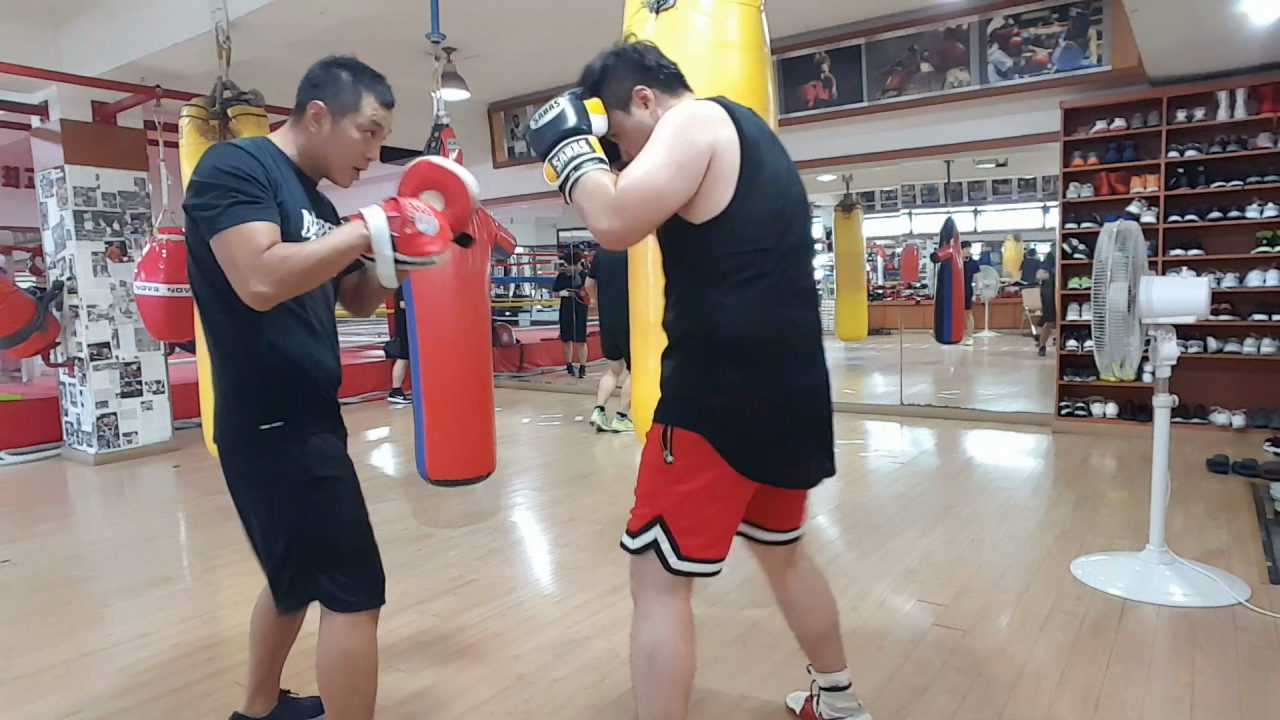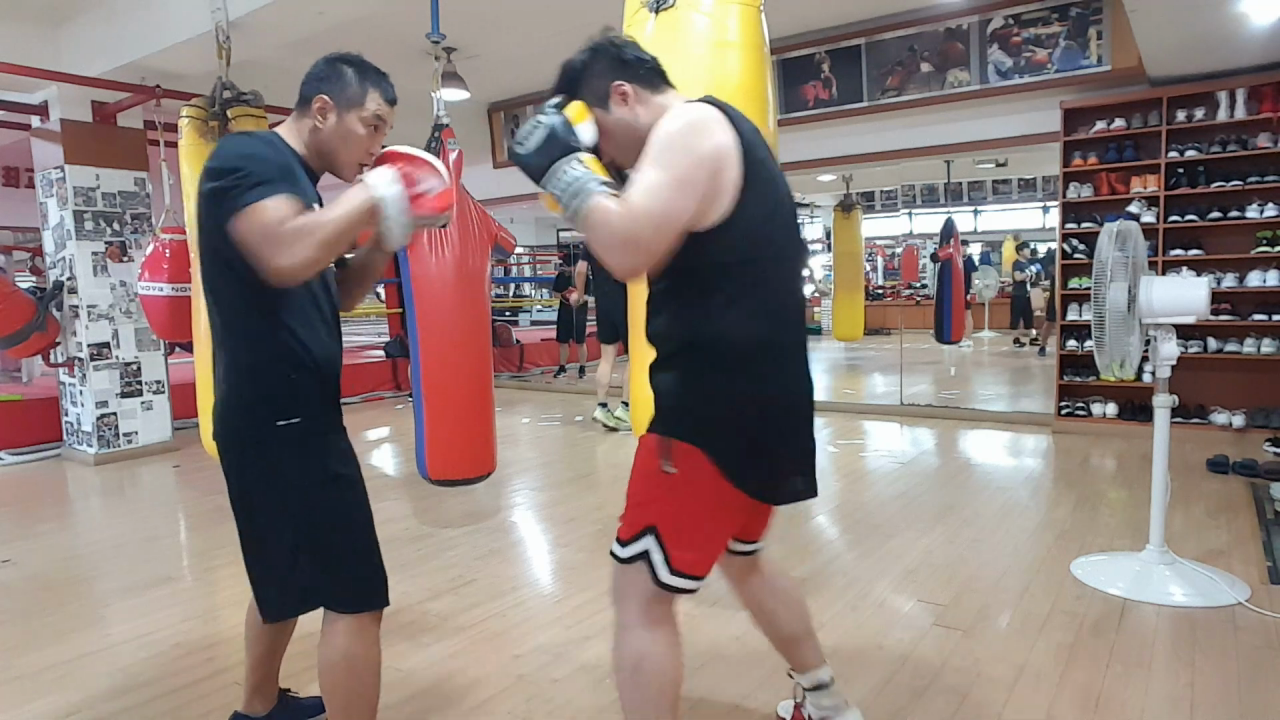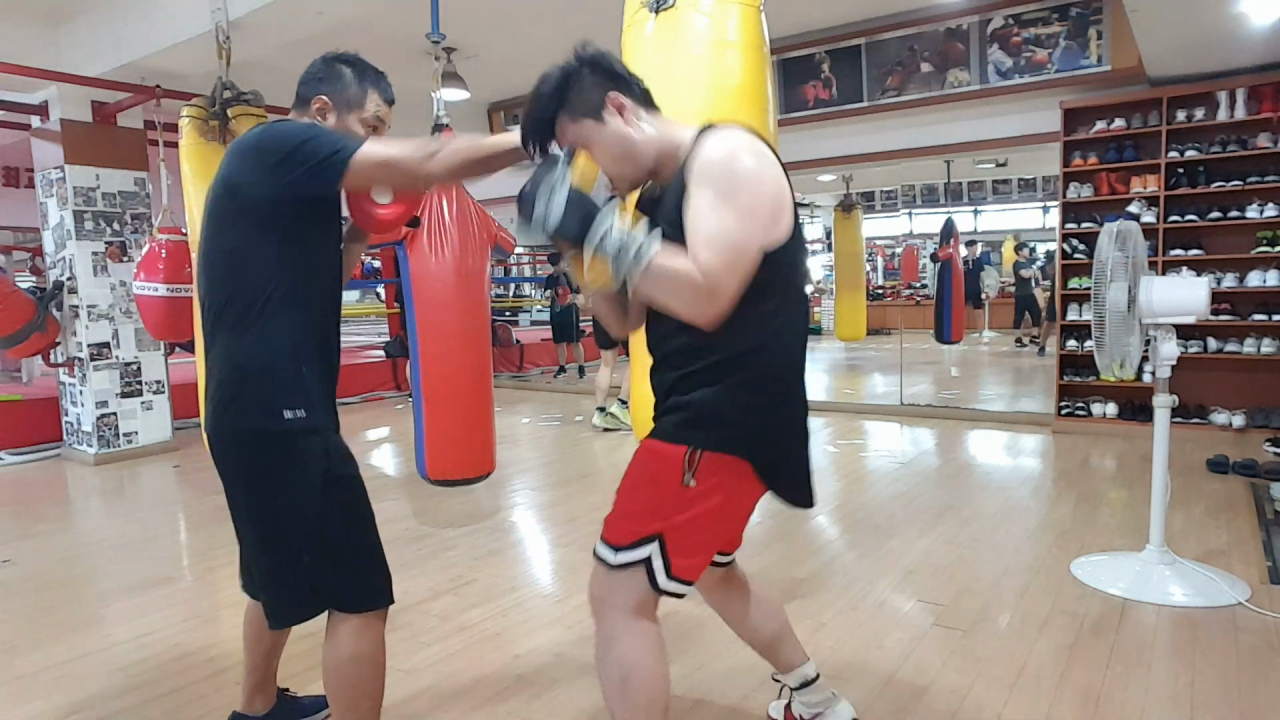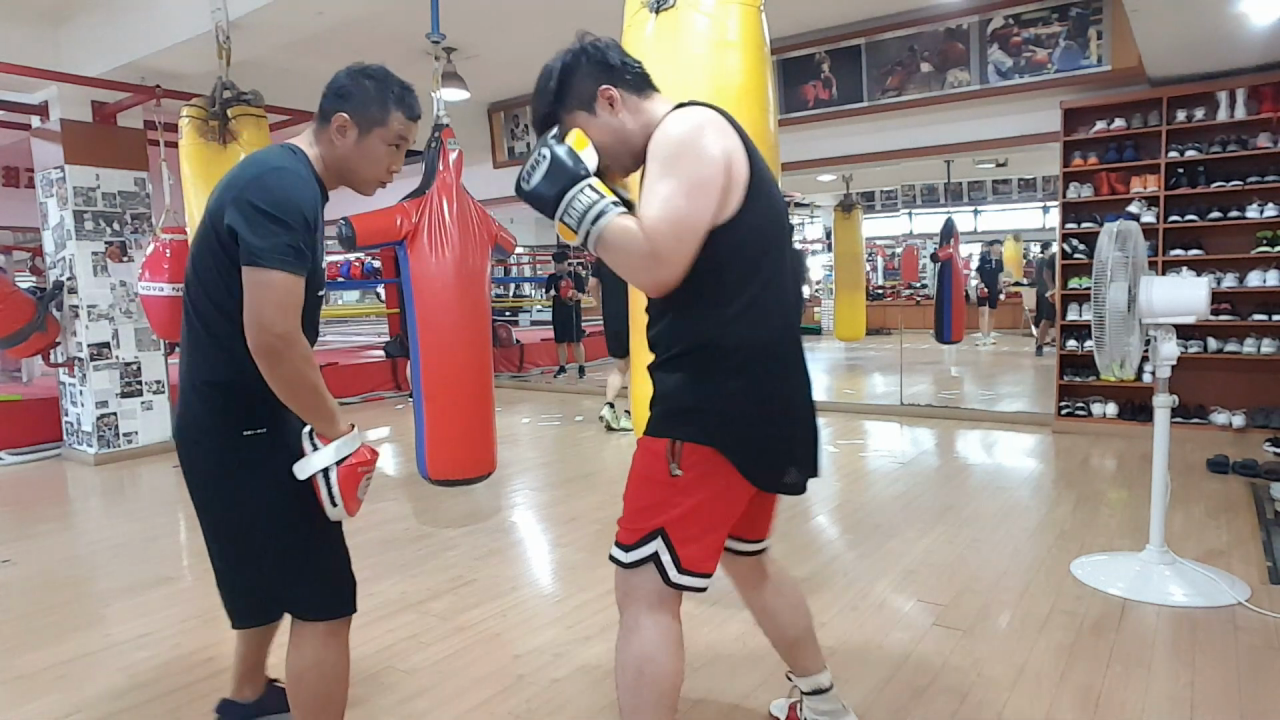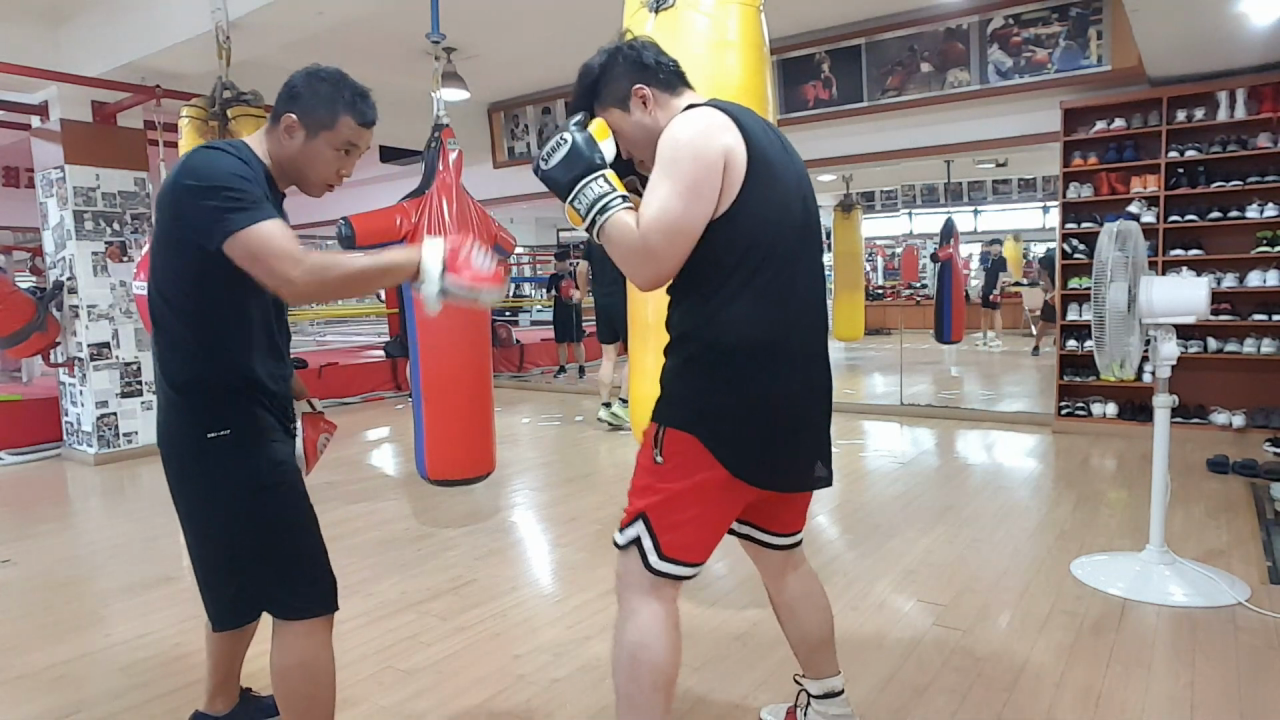
dt=1s
person 1, frame 1
left shoulder: (696, 121)
right shoulder: (744, 133)
left elbow: (614, 218)
left wrist: (568, 146)
right wrist: (591, 157)
left hip: (715, 398)
right hip: (785, 394)
left knee: (656, 583)
right knee: (781, 552)
person 1, frame 2
left shoulder: (692, 127)
right shoulder: (689, 154)
left elbow: (629, 254)
right elbow: (645, 248)
left wrist: (564, 162)
right wrist: (580, 169)
left hip: (714, 410)
right hip: (755, 401)
left knee: (637, 593)
right knee: (737, 560)
person 1, frame 3
left shoulder: (728, 157)
right shoulder: (658, 197)
left elbow: (703, 298)
right elbow: (625, 316)
left wrist: (593, 226)
right wrist: (572, 229)
left hip: (725, 423)
right hip: (714, 415)
left knee: (618, 597)
right knee: (712, 569)
person 1, frame 4
left shoulder: (686, 130)
right shoulder: (711, 137)
left elbow: (655, 269)
left wrist: (574, 193)
right wrist: (588, 194)
left hip: (713, 404)
right hip: (766, 395)
left knee: (644, 592)
right knee: (745, 557)
person 1, frame 5
left shoulder: (695, 130)
right shoulder: (760, 136)
left elbow: (649, 264)
left wrist: (588, 182)
right wrist: (607, 182)
left hip: (721, 395)
right hip: (794, 390)
left knee: (644, 580)
right knee: (779, 554)
person 2, frame 1
left shoulder: (305, 195)
right shoulder: (235, 168)
left elbow: (352, 301)
right elbow: (261, 284)
left wrist: (396, 244)
right wrist: (365, 230)
left hip: (301, 416)
right hip: (274, 422)
left knee: (296, 575)
right knee: (352, 593)
person 2, frame 2
left shoulder: (299, 183)
right shoulder: (247, 156)
left elbow: (335, 296)
right elbow: (287, 260)
left wrist: (387, 239)
right wrist: (371, 195)
left hip: (280, 413)
right hip: (281, 417)
left knee: (288, 576)
right knee: (354, 597)
person 2, frame 3
left shoulder: (279, 178)
right shoulder: (283, 146)
right elbow: (429, 162)
left wrist: (356, 242)
right wrist: (520, 141)
left hip: (258, 413)
right hip: (279, 415)
left knee: (283, 574)
right knee: (359, 595)
person 2, frame 4
left shoulder: (287, 181)
right shoulder: (281, 187)
right elbow: (272, 338)
left wrist: (317, 422)
right wrist: (335, 429)
left hip: (236, 419)
right hip: (243, 425)
left knee: (267, 574)
right knee: (323, 602)
person 2, frame 5
left shoulder: (260, 194)
right shoulder: (214, 174)
right elbow: (298, 276)
left wrist: (291, 395)
right wrist: (417, 258)
left hip: (240, 419)
right hip: (220, 426)
left knee: (247, 578)
right knee: (304, 600)
